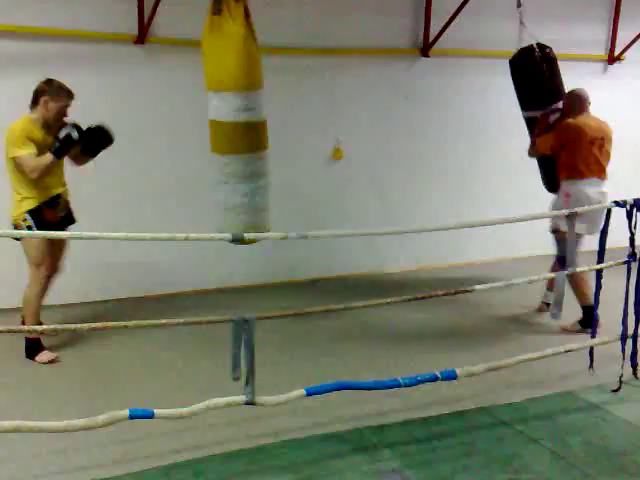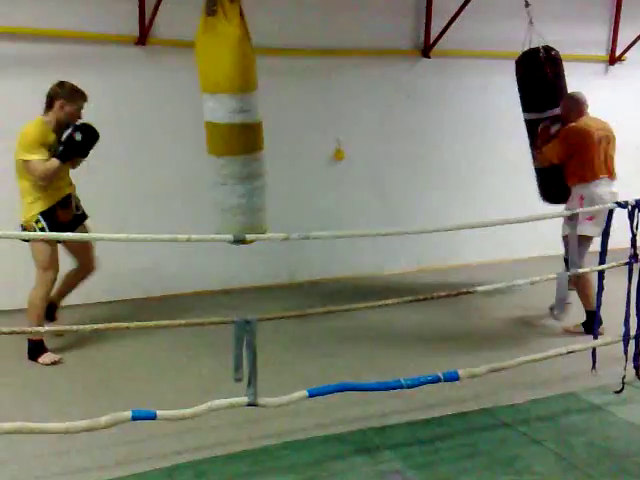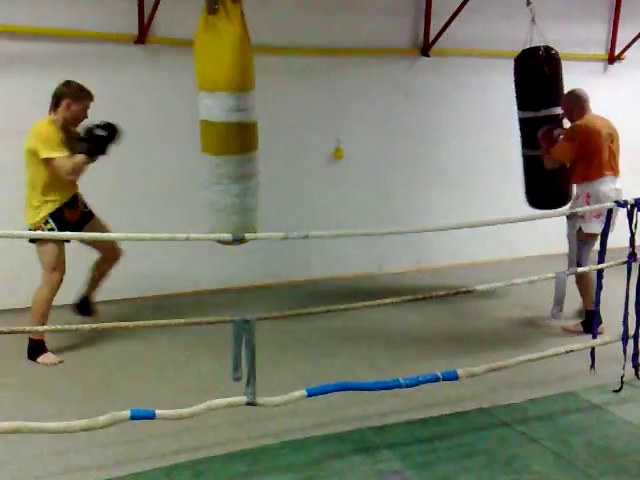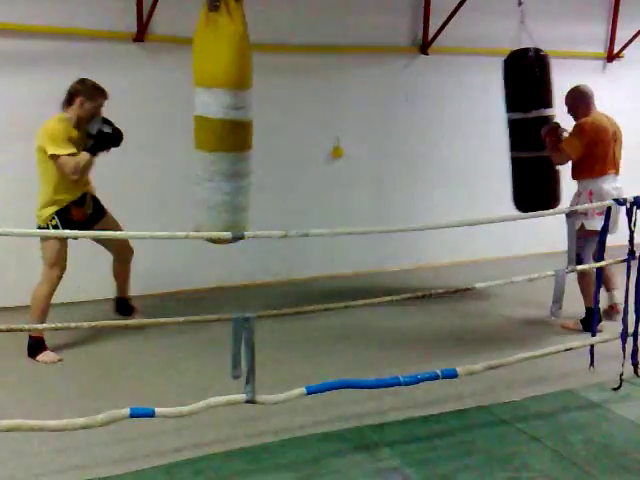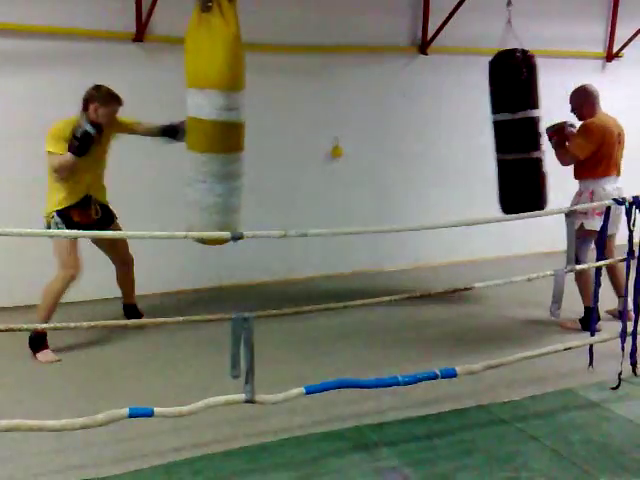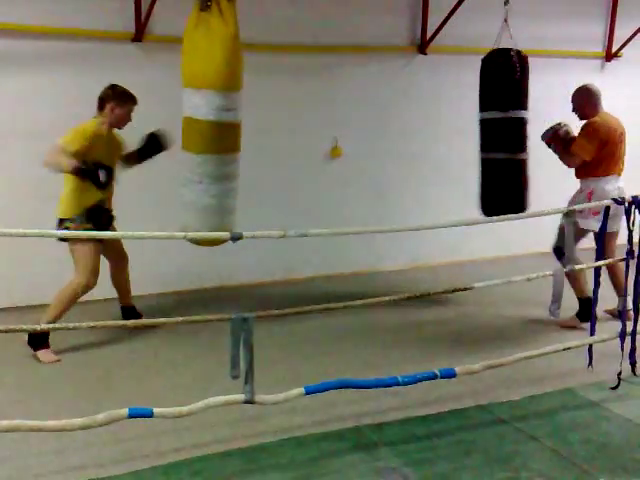
dt=0.1s
person 1, frame 1
left shoulder: (57, 127)
right shoulder: (18, 130)
left elbow: (80, 159)
right elbow: (34, 171)
left wrist: (92, 145)
right wrist: (59, 149)
left hip: (57, 205)
right hip: (32, 210)
left knee: (51, 269)
right knee: (40, 273)
left ankle: (30, 317)
right ankle: (32, 344)
person 1, frame 2
left shoulder: (62, 130)
right shoulder: (31, 133)
left elbow: (72, 163)
right elbow: (41, 176)
left wrist: (81, 148)
right wrist: (64, 152)
left hip: (67, 205)
right hip: (41, 212)
left knee: (88, 265)
right knee: (48, 275)
left ankle: (51, 306)
right ankle: (35, 345)
person 1, frame 3
left shoulder: (67, 128)
right shoulder: (43, 132)
left elbow: (77, 161)
right elbow: (69, 172)
left wrist: (95, 146)
right wrist: (91, 148)
left hip: (72, 204)
right hip: (47, 212)
left knee: (112, 251)
right knee: (53, 276)
left ankle: (85, 300)
right ankle: (35, 345)
person 1, frame 4
left shoulder: (81, 125)
right shoulder: (54, 130)
left elbow: (84, 156)
right elbow: (74, 171)
left wrist: (102, 141)
right wrist: (95, 146)
left hip: (84, 201)
right hip: (57, 210)
left knee: (124, 251)
right knee: (53, 274)
left ankle: (122, 303)
right ankle: (35, 343)
person 1, frame 5
left shoulder: (106, 126)
right shoulder: (61, 129)
left elbow: (137, 127)
right elbow: (56, 168)
left wrist: (166, 130)
right wrist: (77, 147)
left hip: (95, 206)
right hip: (65, 210)
left knee: (125, 260)
right knee: (68, 272)
left ankle: (131, 309)
right ankle: (37, 338)
person 1, frame 6
left shoulder: (108, 135)
right shoulder: (89, 132)
left elbow: (125, 161)
right elbow: (54, 159)
left wrist: (146, 150)
right wrist: (84, 170)
left hip: (97, 209)
right hip: (79, 215)
left knee: (120, 259)
right knee: (85, 279)
left ankle: (128, 311)
right ankle: (38, 335)
person 2, frame 1
left shoulder: (567, 127)
right shoulder: (605, 128)
left elbow: (534, 150)
left wrist: (542, 129)
left hip: (575, 193)
right hip: (598, 192)
left knee: (566, 256)
right knee: (565, 249)
left ankle: (589, 317)
right ankle: (549, 297)
person 2, frame 2
left shoulder: (572, 132)
right shoulder: (606, 128)
left elbow: (540, 160)
left wrist: (543, 140)
left hip: (587, 196)
right hip: (608, 193)
left knee: (574, 260)
right knee: (574, 252)
left ankle: (593, 321)
person 2, frame 3
left shoulder: (579, 129)
right shoulder: (607, 124)
left elbow: (550, 163)
left wrist: (546, 143)
right wrist: (562, 144)
left hip: (592, 194)
right hip: (611, 190)
left knee: (579, 259)
right knee: (585, 252)
left ankle: (592, 321)
right ankle: (591, 304)
person 2, frame 4
left shoulder: (586, 126)
right shoulder: (611, 122)
left elbow: (560, 158)
left wrist: (551, 139)
right wrist: (566, 139)
left hip: (593, 192)
right hip: (611, 189)
left knee: (580, 255)
right knee: (597, 252)
left ankle: (591, 319)
right ankle: (613, 302)
person 2, frame 5
left shoulder: (591, 126)
right shoulder: (612, 123)
left elbow: (566, 159)
left wrist: (556, 140)
right wrist: (572, 138)
left hip: (595, 192)
right hip: (613, 190)
left knee: (578, 254)
right knee: (608, 254)
left ankle: (590, 317)
right ankle: (624, 307)
person 2, frame 6
left shoulder: (594, 126)
right shoulder: (615, 122)
left elbow: (571, 161)
left wrist: (554, 143)
right wrist: (571, 140)
left hip: (594, 192)
right hip: (614, 189)
left knee: (562, 248)
right knee: (610, 254)
left ankle: (586, 309)
right ankle: (624, 307)
